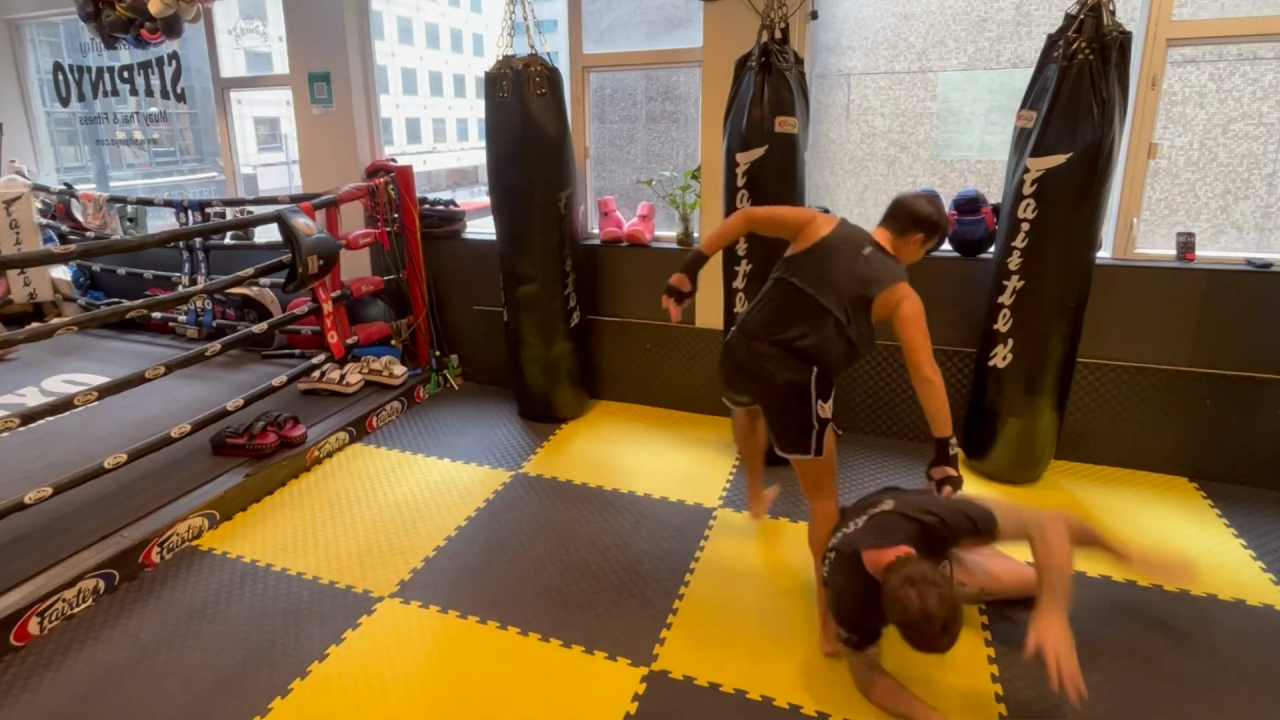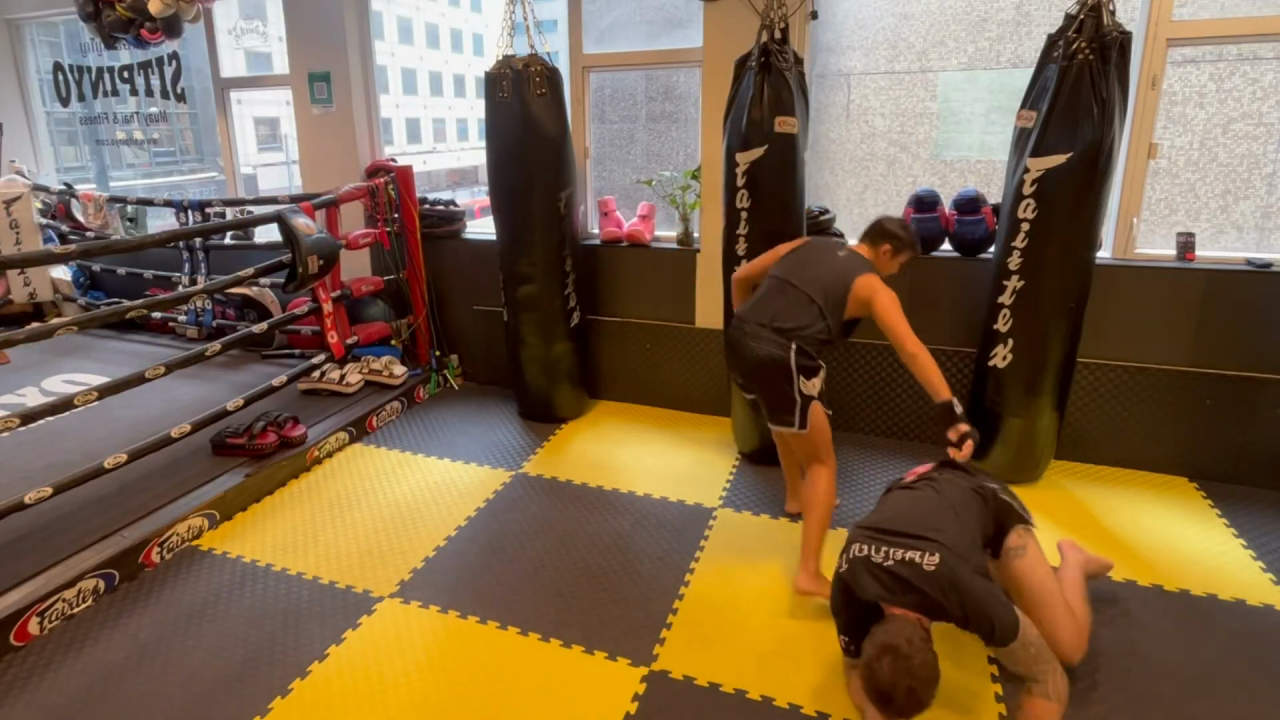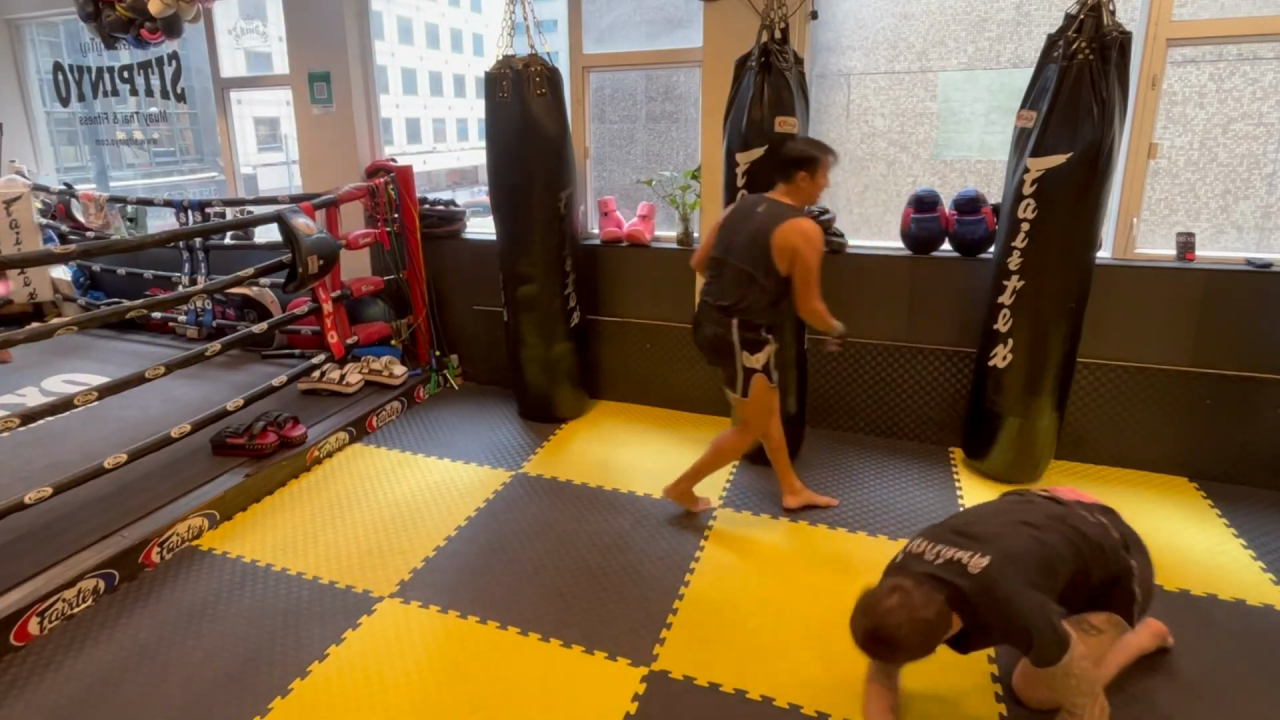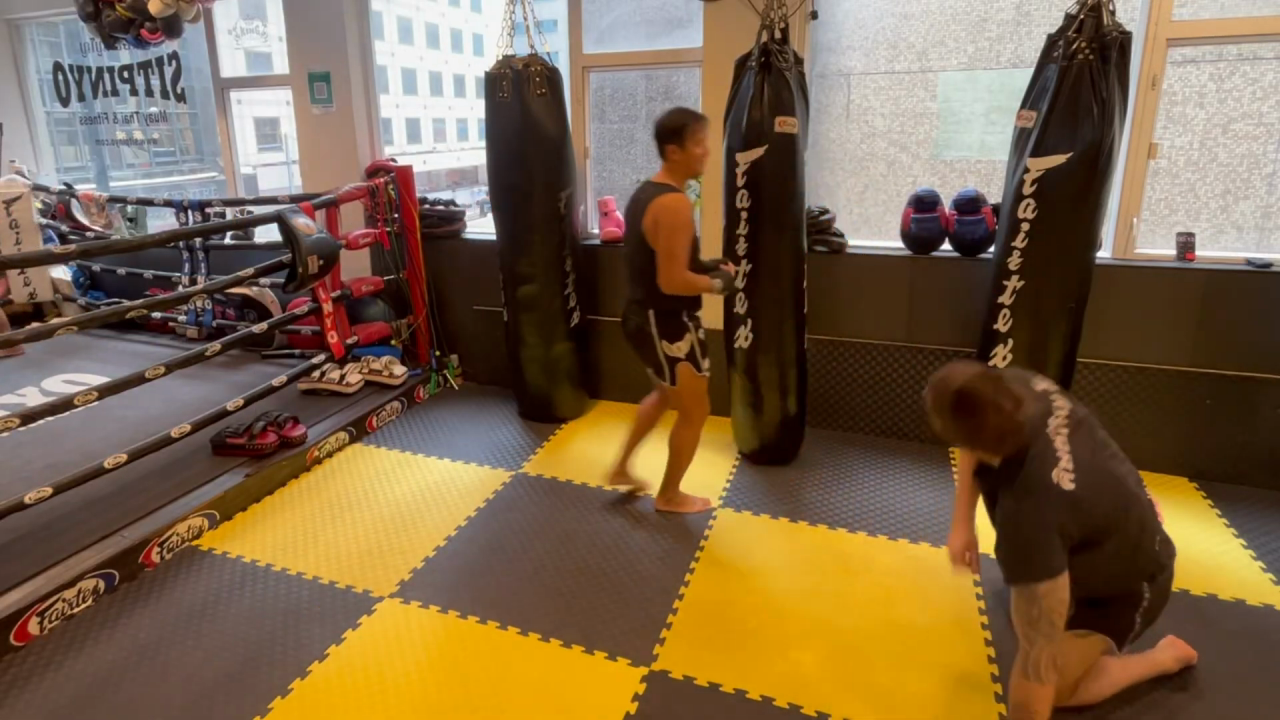
dt=0.4s
person 1, frame 1
left shoulder: (824, 227)
right shoulder: (899, 296)
left elbow: (747, 216)
right elbow: (927, 375)
left wrist: (688, 269)
right wrist: (945, 451)
left hip: (741, 355)
right hip: (799, 384)
left knee: (751, 407)
right knee: (823, 496)
left ankle: (756, 495)
right ankle: (831, 627)
person 1, frame 2
left shoulder: (806, 246)
right shoulder: (874, 288)
left elbow: (742, 278)
right elbow: (912, 351)
right wrist: (953, 415)
left hip: (739, 343)
right hip: (782, 362)
left knee: (787, 421)
right knee: (821, 463)
left ankle: (797, 498)
right ankle: (809, 572)
person 1, frame 3
left shoulder: (740, 208)
right shoulder: (804, 231)
left elbow: (700, 262)
right elbow: (809, 306)
right wrist: (837, 328)
left hip: (710, 321)
right hip: (744, 336)
left knee: (768, 409)
right knee: (752, 428)
left ankle: (793, 490)
right ankle: (681, 488)
person 1, frame 4
left shoulder: (645, 193)
right shoulder: (674, 205)
right elbow: (673, 280)
left wrist: (705, 266)
right wrist: (719, 283)
left hip: (644, 315)
right hip: (665, 321)
left knee: (667, 395)
right knee: (694, 411)
left ankle: (621, 467)
right ankle: (669, 495)
person 2, frame 1
left shoulder: (931, 517)
right shoulder: (851, 595)
left elbow: (1049, 524)
right elbow: (866, 673)
left wrist: (1051, 616)
left ankle: (1124, 551)
person 2, frame 2
left shoulder: (965, 595)
right shoulder: (849, 587)
left elbow: (1048, 677)
right elbow: (856, 669)
left knee: (1069, 649)
left ankle: (1071, 560)
person 2, frame 3
left shoulder: (1012, 610)
right shoulder: (903, 580)
right elbow: (880, 677)
left hip: (1115, 566)
left knee: (1033, 690)
left ankle: (1141, 637)
person 2, frame 4
left shoulder: (1029, 516)
right shoulder: (1025, 390)
left elbow: (1039, 659)
right wrist: (963, 521)
left hip: (1121, 588)
left ankle: (1163, 658)
